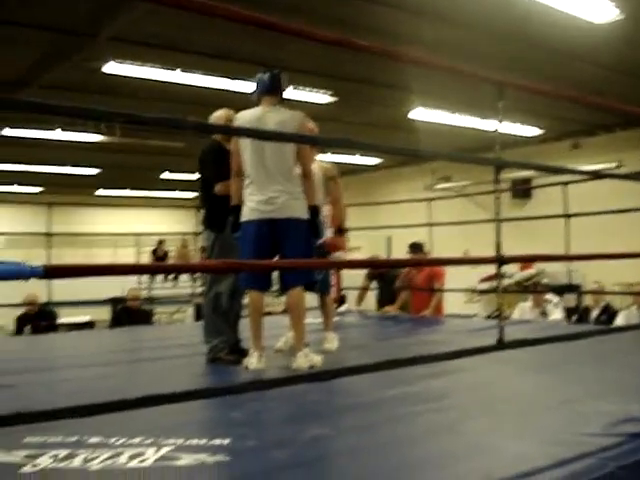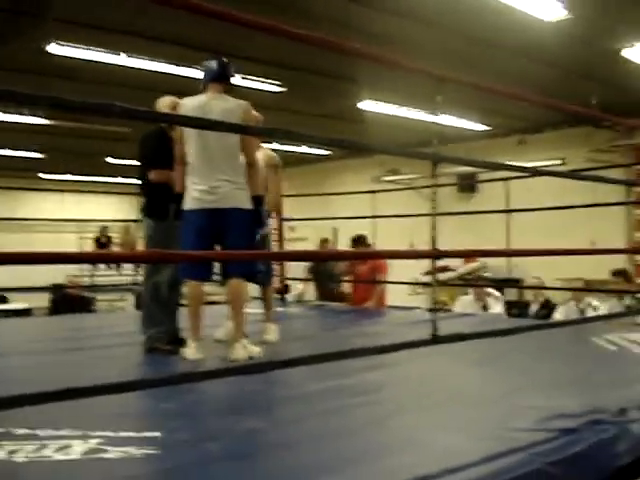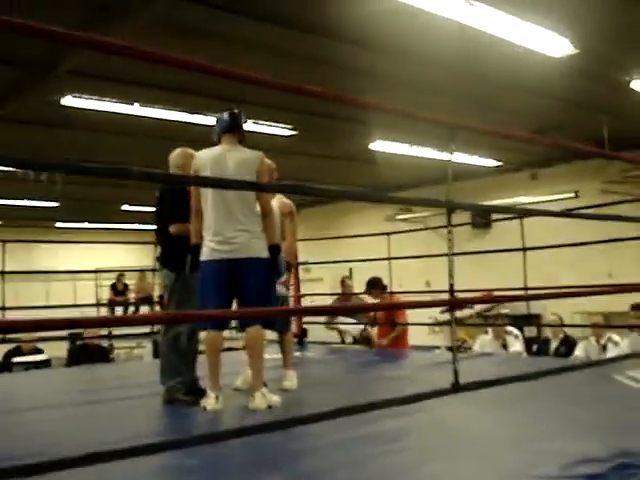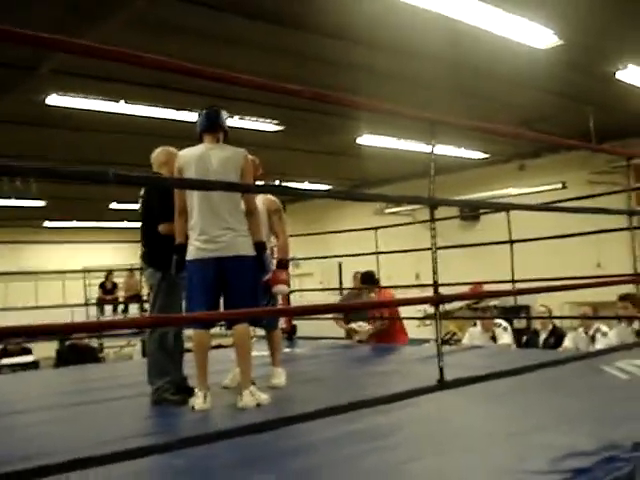
dt=0.4s
person 1, frame 1
left shoulder: (240, 121)
right shoulder: (297, 120)
left elbow: (236, 172)
right elbow: (306, 171)
left wrist: (235, 209)
right wrist: (314, 210)
left hip: (254, 212)
right hip: (292, 210)
left knee: (256, 285)
right knee: (295, 282)
left ankle: (256, 352)
right ankle: (300, 351)
person 1, frame 2
left shoulder: (185, 107)
right shoulder: (243, 109)
left elbow: (180, 160)
right elbow: (251, 161)
left wrist: (178, 196)
left hip: (197, 200)
right hip: (235, 201)
left knee: (195, 274)
right knee: (235, 273)
left ankle: (194, 343)
right ankle: (238, 342)
person 1, frame 3
left shoulder: (199, 160)
right shoulder: (257, 160)
left elbow: (196, 211)
right elbow: (266, 210)
left wrist: (194, 247)
right wrist: (274, 249)
left hip: (213, 252)
right hip: (252, 250)
left knee: (213, 324)
right knee: (253, 321)
left ankle: (213, 393)
right ankle: (258, 391)
person 1, frame 4
left shoulder: (183, 159)
right shoulder: (240, 157)
left elbow: (180, 211)
right elbow: (251, 208)
left wrist: (179, 248)
right wrist: (260, 246)
left hip: (199, 251)
right hip: (238, 248)
left knee: (201, 322)
right knee: (240, 319)
left ankle: (202, 392)
right ankle: (246, 389)
person 2, frame 1
left shoulder: (231, 154)
right shoulder: (212, 151)
right elbow: (220, 187)
left hip: (234, 225)
right hip: (220, 227)
left knee: (234, 287)
right knee: (219, 287)
left ankle: (230, 342)
right ankle: (217, 346)
person 2, frame 2
left shoulder: (174, 141)
right shoulder: (154, 137)
right elbow: (155, 174)
left hip: (175, 213)
right hip: (161, 214)
left knee: (173, 277)
right knee: (159, 276)
left ankle: (168, 331)
right ankle: (155, 336)
person 2, frame 3
left shoulder: (180, 191)
right shoulder: (174, 189)
right elbow: (176, 227)
left hip: (186, 264)
right hip: (178, 265)
left knee: (189, 326)
right knee: (177, 326)
left ankle: (187, 382)
right ankle: (173, 387)
person 2, frame 4
left shoulder: (159, 189)
right shoulder: (160, 187)
right elbow: (165, 226)
left hip: (167, 262)
right hip: (163, 264)
left knee: (172, 325)
right knee: (163, 325)
left ankle: (174, 381)
right ankle: (161, 387)
person 3, frame 1
left shoulder: (325, 169)
left elbow: (336, 202)
left wrist: (338, 234)
left knee: (322, 285)
left ankle: (329, 332)
right ankle: (294, 331)
person 3, frame 2
left shoulder: (268, 157)
left elbow: (274, 193)
left wrist: (261, 216)
left hip: (257, 221)
left knee: (263, 276)
left ankle: (270, 323)
right ankle: (234, 321)
person 3, frame 3
left shoulder: (284, 205)
left elbow: (290, 241)
left wrist: (286, 271)
left knee: (282, 324)
left ankle: (289, 370)
right ankle: (252, 370)
person 3, frame 4
left shoulder: (269, 202)
left elbow: (281, 237)
left wrist: (282, 269)
left knee: (269, 322)
left ankle: (277, 367)
right ankle: (241, 368)
